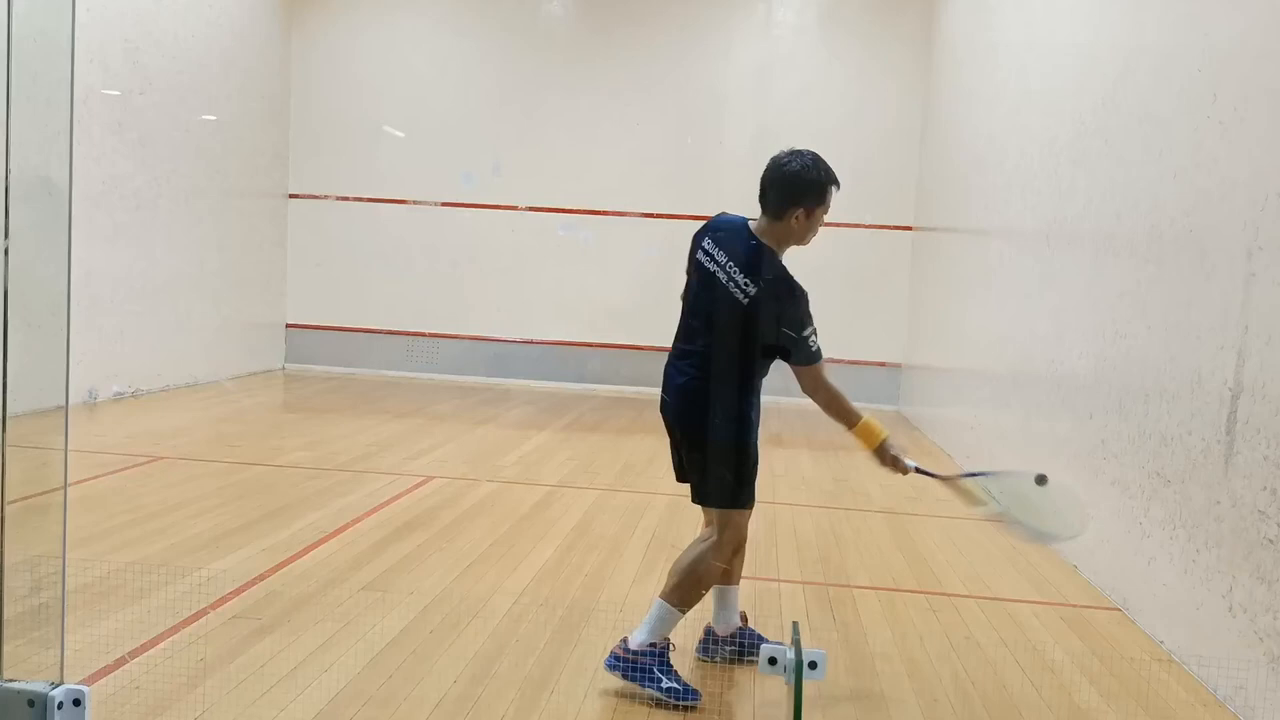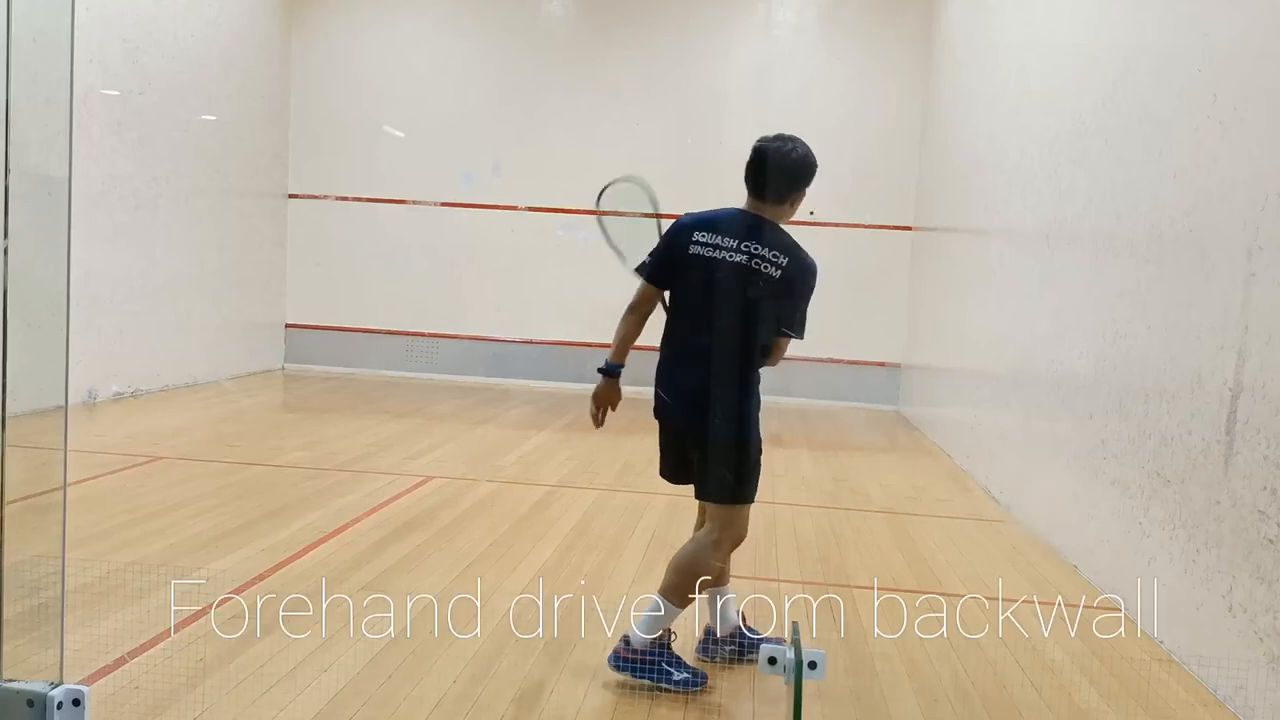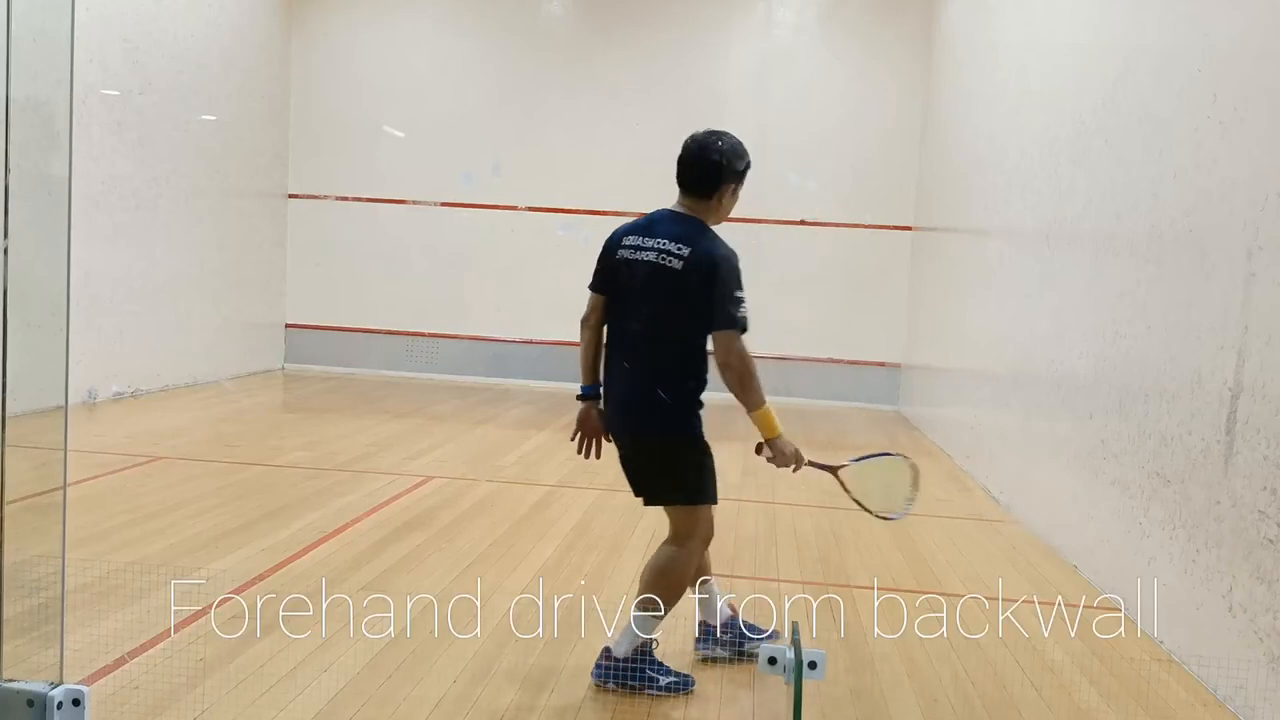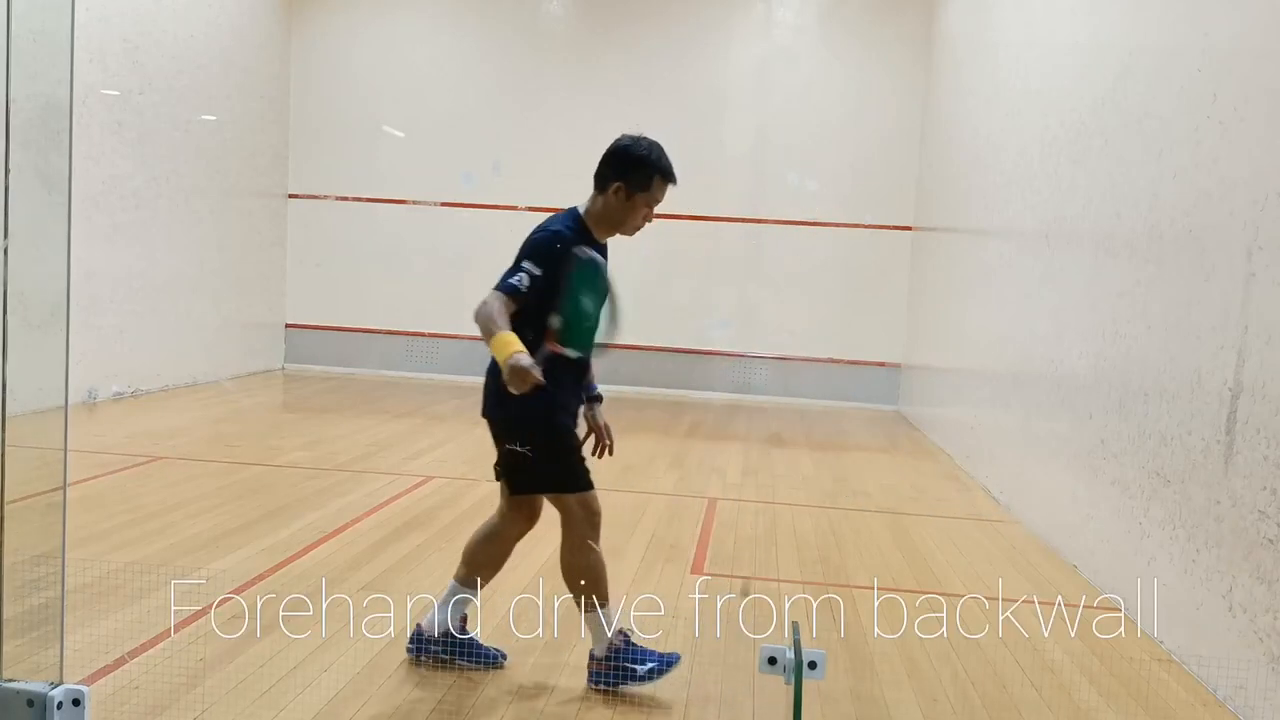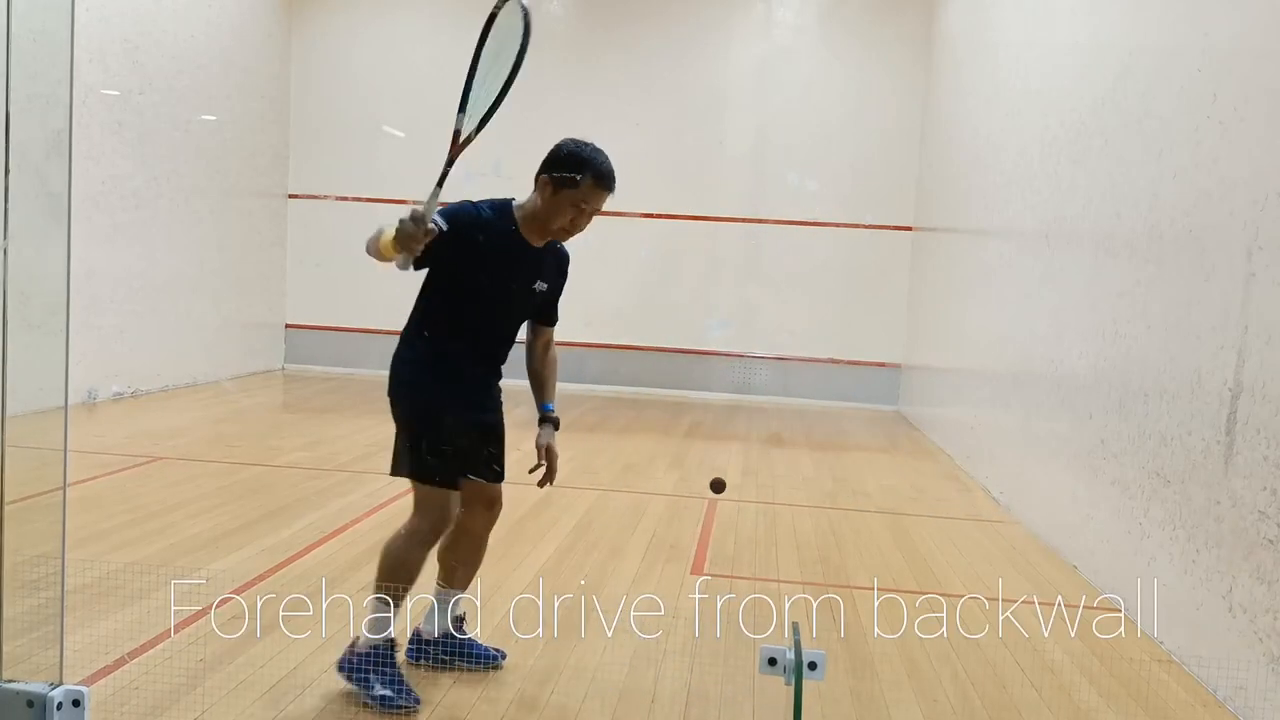
dt=0.7s
person 1, frame 1
left shoulder: (715, 230)
right shoulder: (781, 293)
right elbow: (815, 384)
right wrist: (876, 440)
left hip: (683, 395)
right hip: (719, 411)
left knee: (732, 516)
right knee: (721, 534)
left ankle: (726, 630)
right ankle: (640, 648)
person 1, frame 2
left shoulder: (690, 229)
right shoulder: (798, 266)
left elbow: (639, 305)
right elbow: (773, 352)
left wrist: (611, 372)
left hip: (674, 399)
right hip: (730, 409)
left knee: (713, 515)
right knee: (726, 529)
left ankle: (724, 629)
right ankle: (641, 643)
person 1, frame 3
left shoulder: (624, 236)
right shoulder: (713, 257)
left elbow: (590, 322)
right elbow: (730, 354)
left wrist: (590, 398)
right wrist: (772, 431)
left hip: (620, 408)
right hip: (664, 414)
left knee: (688, 518)
right knee: (693, 530)
left ankle: (718, 624)
right ankle: (624, 654)
person 1, frame 4
left shoulder: (593, 244)
right shoulder: (557, 241)
right elbow: (491, 306)
left wrist: (591, 399)
right wrist: (510, 354)
left hip: (546, 404)
right hip: (527, 404)
left knee: (517, 514)
right knee: (582, 515)
left ankle: (439, 628)
right ankle: (609, 652)
person 1, frame 5
left shoulder: (556, 261)
right shoulder: (471, 223)
left elbow: (541, 343)
right elbow: (376, 245)
left wrist: (548, 419)
right wrist: (400, 241)
left hip: (479, 394)
right hip: (423, 386)
left knee: (483, 504)
right knee: (433, 513)
left ankle: (436, 631)
right ankle: (367, 648)
